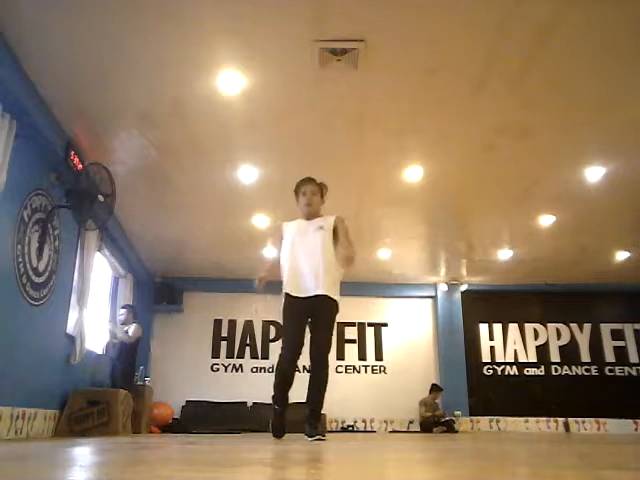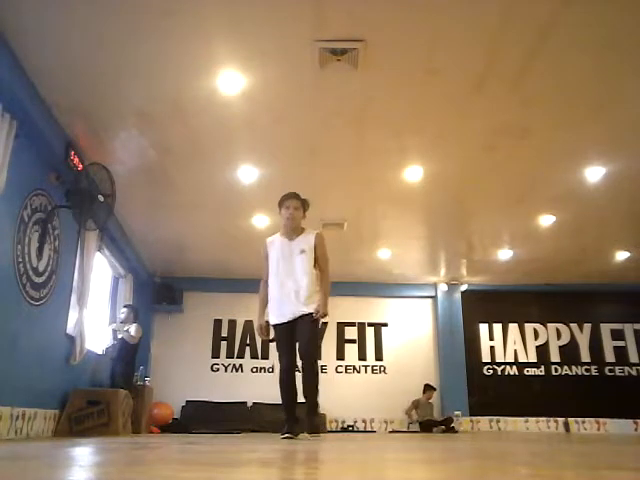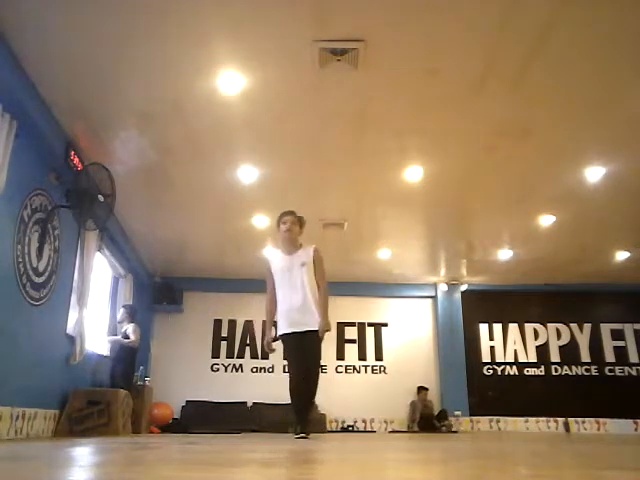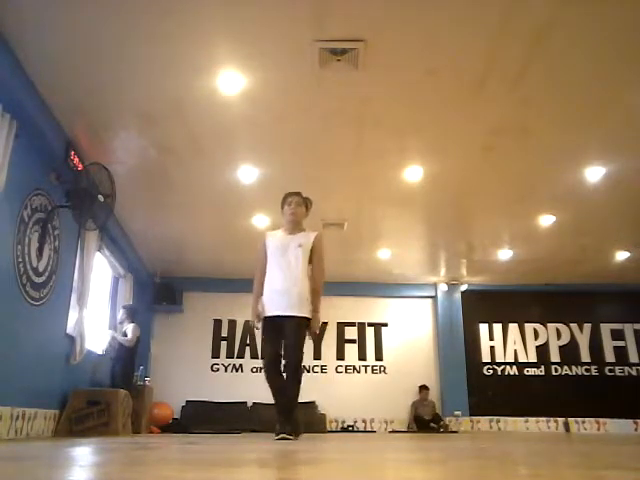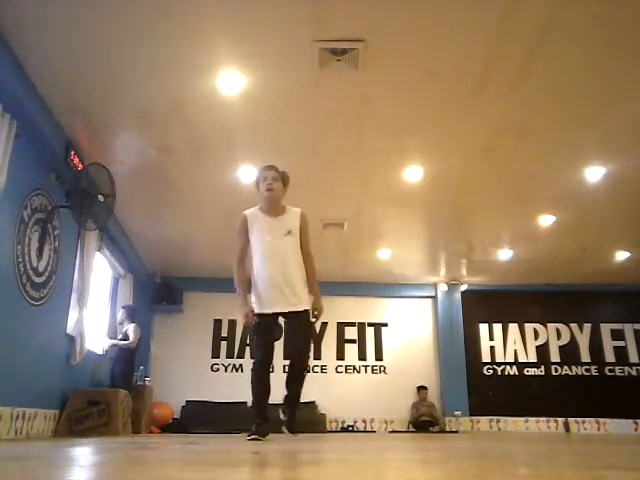
dt=1s
person 1, frame 1
left shoulder: (334, 222)
right shoulder: (287, 228)
left elbow: (346, 244)
right elbow: (277, 259)
left wrist: (348, 253)
right wrist: (264, 276)
left hip: (325, 293)
right hip: (295, 293)
left knee: (319, 357)
right knee: (290, 352)
left ankle: (313, 421)
right ankle: (279, 406)
person 1, frame 2
left shoulder: (314, 238)
right shoulder: (270, 244)
left elbow: (324, 273)
right elbow: (265, 281)
left wrist: (323, 301)
right wrist: (261, 316)
left hip: (308, 309)
right hip: (280, 314)
left knee: (309, 358)
right knee: (286, 367)
left ankle: (311, 413)
right ankle: (290, 422)
person 1, frame 3
left shoulder: (313, 253)
right shoulder: (272, 259)
left elbow: (322, 286)
right elbow: (271, 296)
left wrist: (324, 317)
right wrist: (268, 329)
left hip: (312, 323)
right hip: (287, 325)
left knee: (312, 371)
right knee: (296, 374)
left ankle: (304, 415)
right ankle: (301, 422)
person 1, frame 4
left shoulder: (313, 239)
right shoulder: (269, 238)
left elbow: (317, 276)
right elbow: (261, 272)
left wrist: (315, 312)
right wrist: (255, 304)
left hip: (298, 309)
right hip: (271, 308)
left knee: (293, 363)
right knee: (270, 362)
left ankle: (286, 421)
right ankle: (286, 416)
person 1, frame 5
left shoulder: (298, 217)
right shoulder: (248, 219)
left elbow: (307, 258)
right elbow: (239, 262)
left wrist: (316, 294)
right wrist: (243, 300)
left hip: (298, 299)
right hip: (263, 301)
left knee: (301, 352)
right knee: (262, 359)
left ankle: (289, 405)
right ankle: (259, 422)
